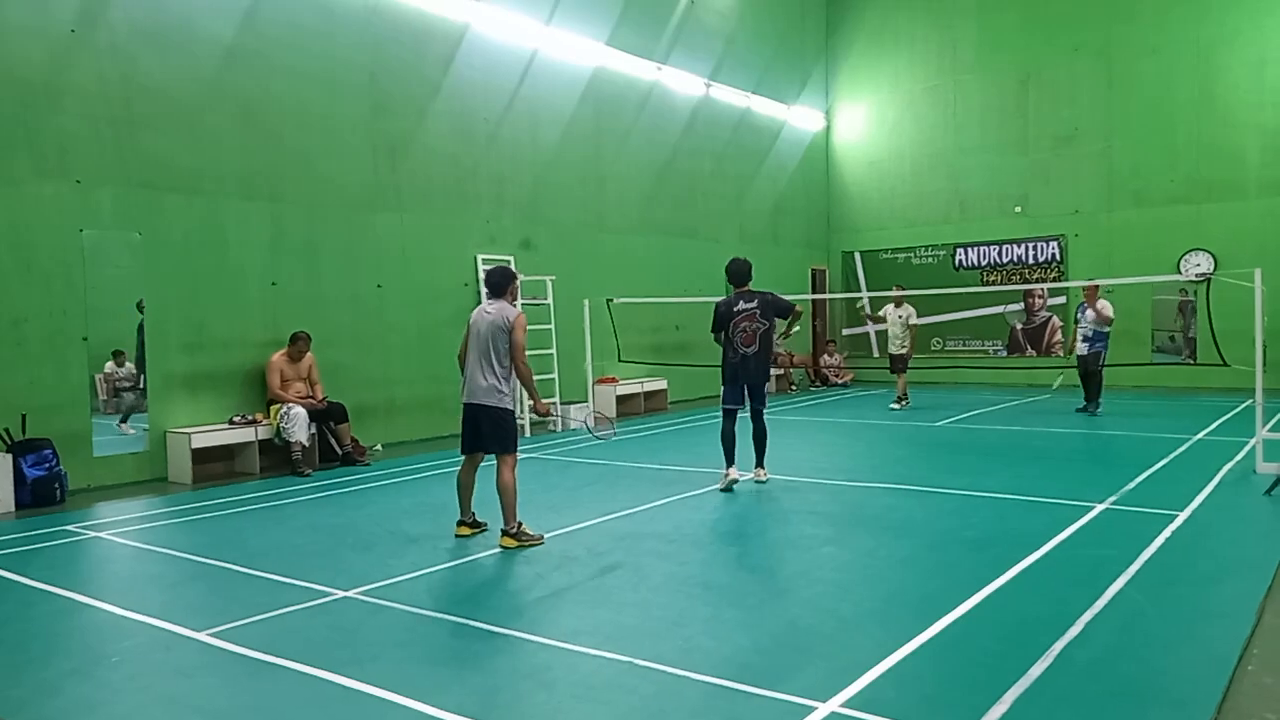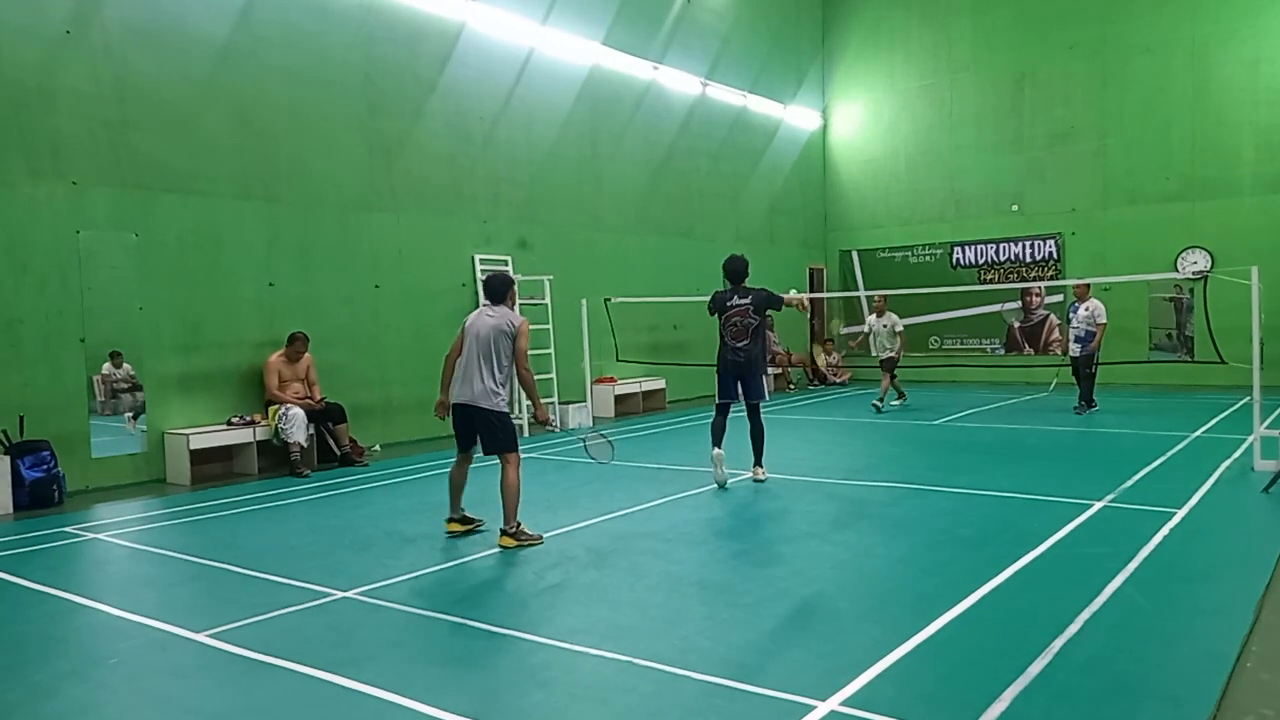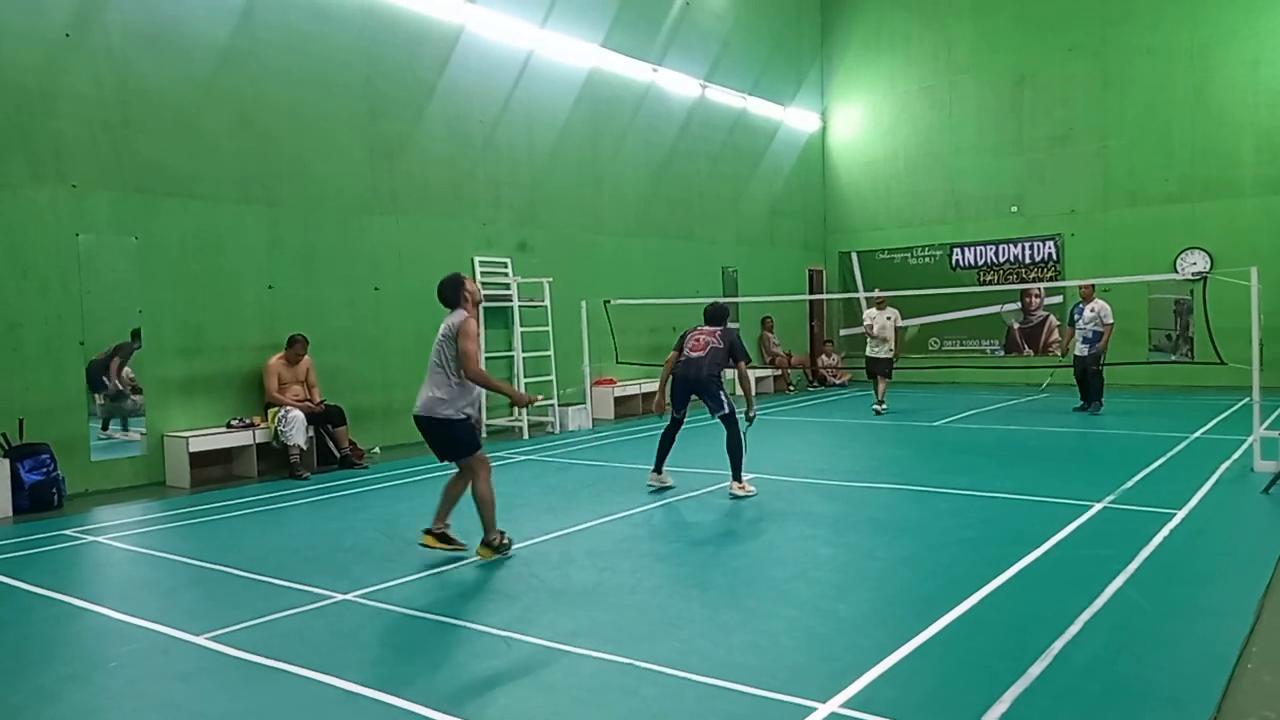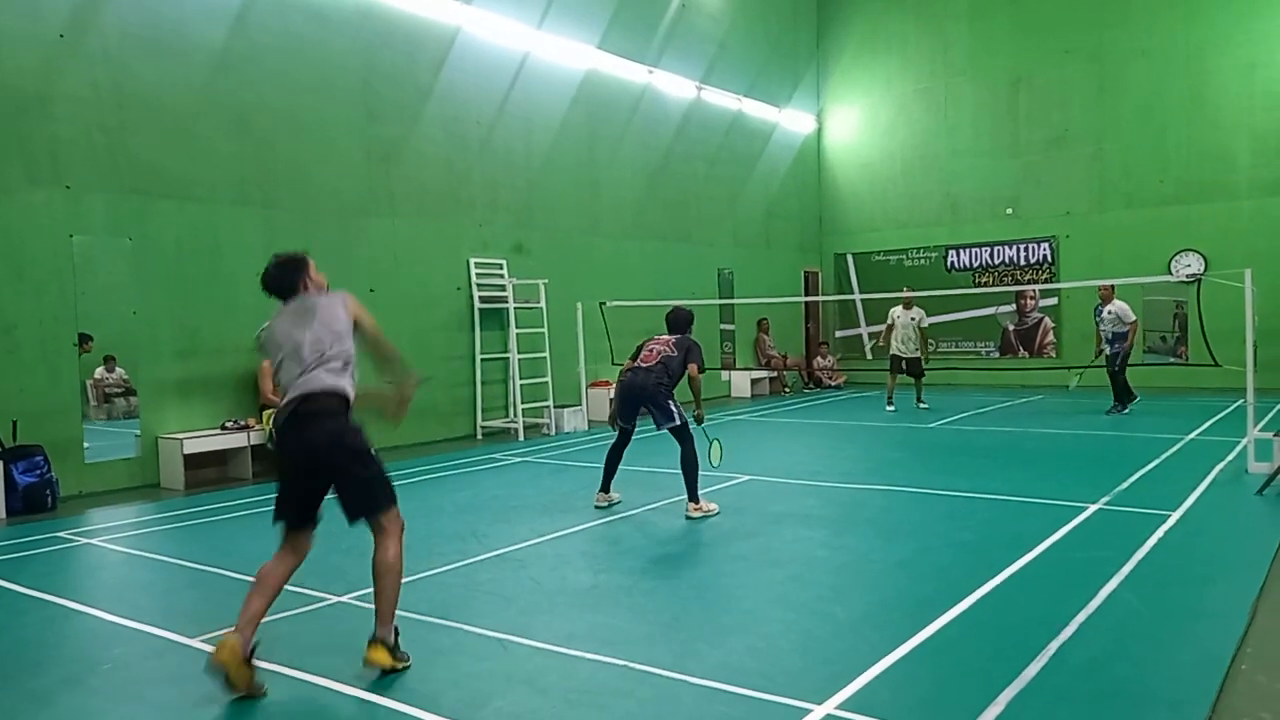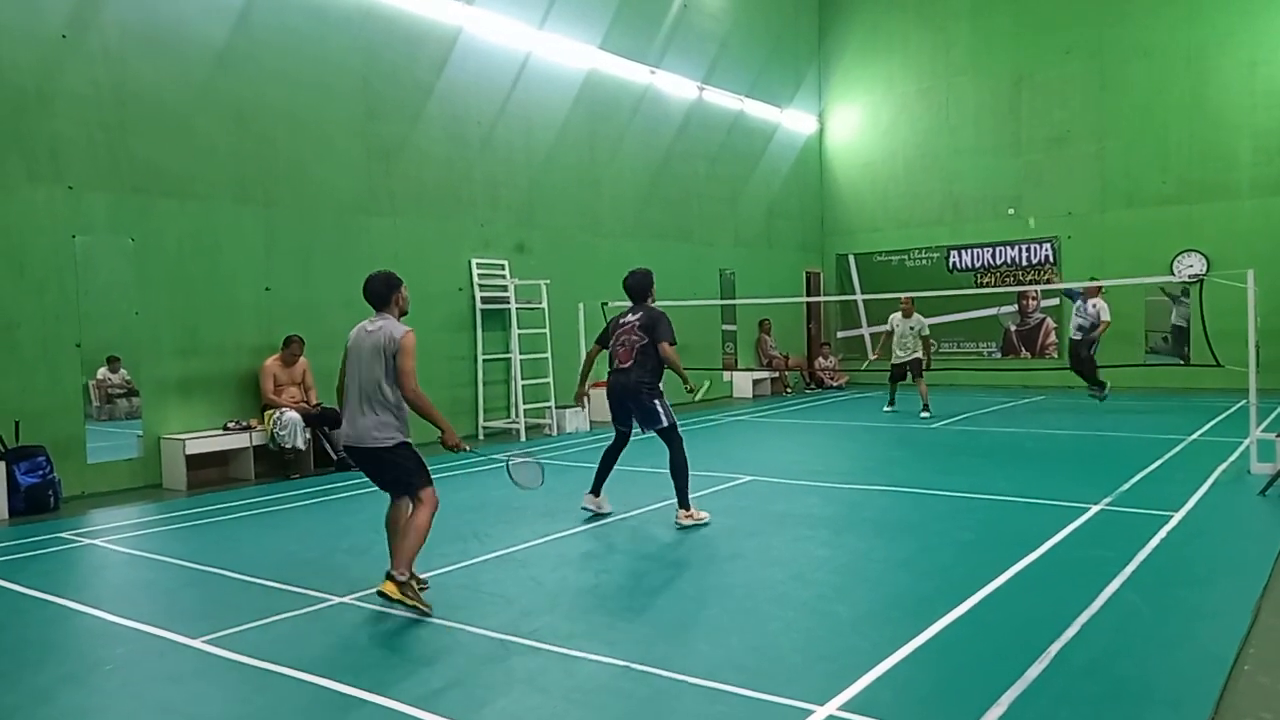
dt=1s
person 1, frame 1
left shoulder: (476, 313)
right shoulder: (515, 316)
left elbow: (462, 356)
right elbow: (519, 363)
right wrist: (536, 400)
left hip: (472, 398)
right hip: (497, 400)
left knee: (471, 459)
right knee: (506, 462)
left ankle: (465, 520)
right ankle: (511, 530)
person 1, frame 2
left shoulder: (473, 317)
right shoulder: (517, 322)
left elbow: (451, 356)
right elbow: (523, 369)
left wrist: (444, 395)
right wrist: (538, 406)
left hip: (461, 400)
right hip: (490, 402)
left knee: (463, 457)
right knee: (511, 461)
left ankle: (456, 517)
right ankle: (510, 530)
person 1, frame 3
left shoulder: (453, 321)
right shoulder: (466, 321)
right elbow: (471, 371)
left wrist: (471, 412)
right wrist: (512, 394)
left hip: (429, 411)
right hip: (446, 412)
left knee: (468, 470)
right knee: (480, 469)
left ankle: (438, 530)
right ankle: (491, 540)
person 1, frame 4
left shoulder: (271, 332)
right shoulder: (340, 303)
right elbow: (381, 350)
left wrist: (374, 396)
right wrist: (402, 384)
left hip: (291, 428)
right hip: (328, 421)
left knee: (292, 550)
right knee: (389, 527)
left ankle: (236, 648)
right ankle: (384, 641)
person 1, frame 5
left shoulder: (355, 334)
right shoulder: (402, 335)
left elbow: (343, 389)
right elbow: (410, 394)
right wrist: (446, 428)
left hip: (356, 438)
right hip: (386, 439)
left knee: (400, 495)
right knee: (426, 501)
left ankle: (401, 573)
right ankle: (398, 577)
person 2, frame 1
left shoulder: (723, 306)
right shoulder: (767, 300)
left elbow: (717, 337)
right elbow: (798, 310)
right wrist: (788, 330)
left hip: (733, 369)
right hip: (759, 369)
left knee: (729, 420)
right knee: (757, 417)
left ankle: (731, 468)
right ankle: (760, 469)
person 2, frame 2
left shoulder: (719, 298)
right shoulder: (760, 297)
right elbow: (786, 301)
right wrist: (800, 300)
left hip: (727, 363)
right hip: (752, 364)
left knee: (721, 412)
right knee: (754, 414)
left ankle: (717, 448)
right ankle: (758, 467)
person 2, frame 3
left shoulder: (690, 332)
right shoulder: (731, 335)
left elbow: (670, 360)
right elbow: (742, 371)
left wrist: (660, 392)
right wrist: (750, 404)
left hip: (681, 374)
right hip: (707, 377)
left knee: (674, 424)
right knee: (732, 425)
left ankle: (657, 474)
right ankle: (737, 483)
person 2, frame 4
left shoulder: (650, 341)
right shoulder: (690, 344)
left elbow: (624, 369)
right elbow: (693, 374)
left wrist: (615, 406)
right wrist: (699, 407)
left hip: (629, 385)
right hip: (655, 388)
left knee: (622, 439)
right knee: (686, 440)
left ankle: (604, 493)
right ankle: (694, 503)
person 2, frame 5
left shoulder: (616, 320)
right shoulder: (656, 316)
left elbow: (592, 352)
right elbow: (666, 352)
left wrist: (582, 385)
right wrist: (686, 379)
left hip: (616, 386)
right hip: (643, 388)
left knee: (620, 441)
right knee: (674, 442)
left ankle: (594, 496)
right ankle: (685, 510)
